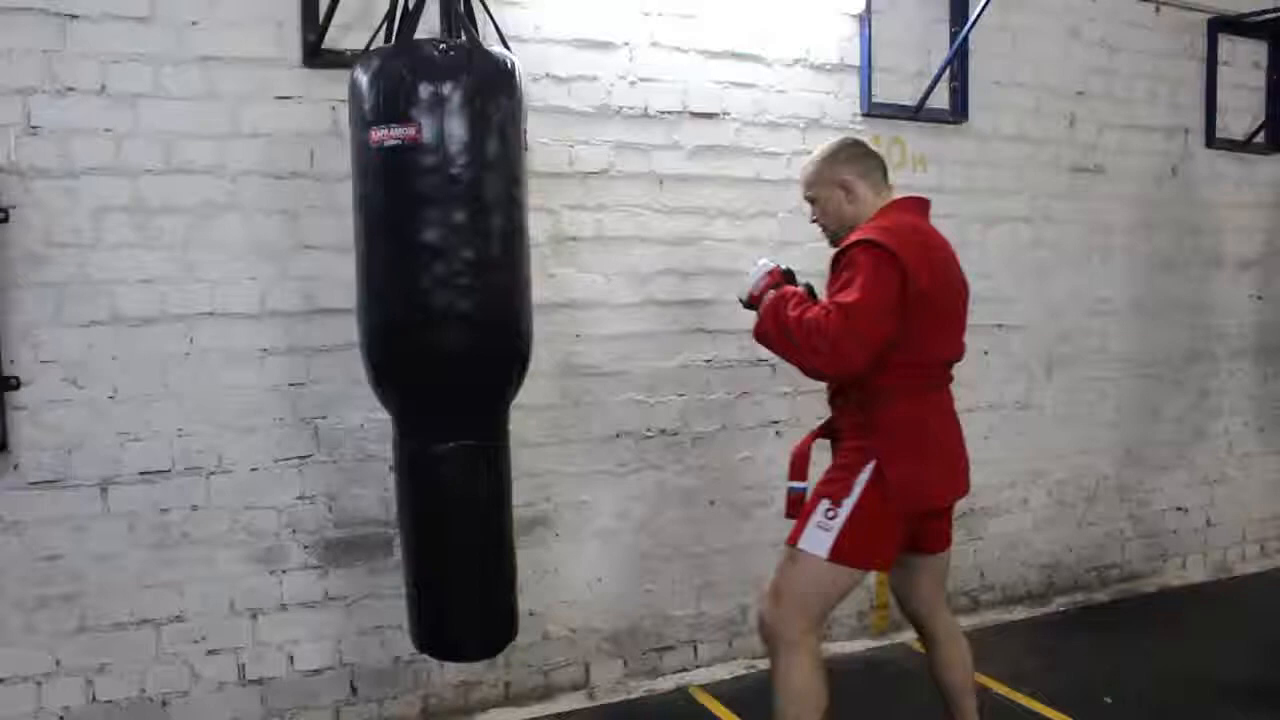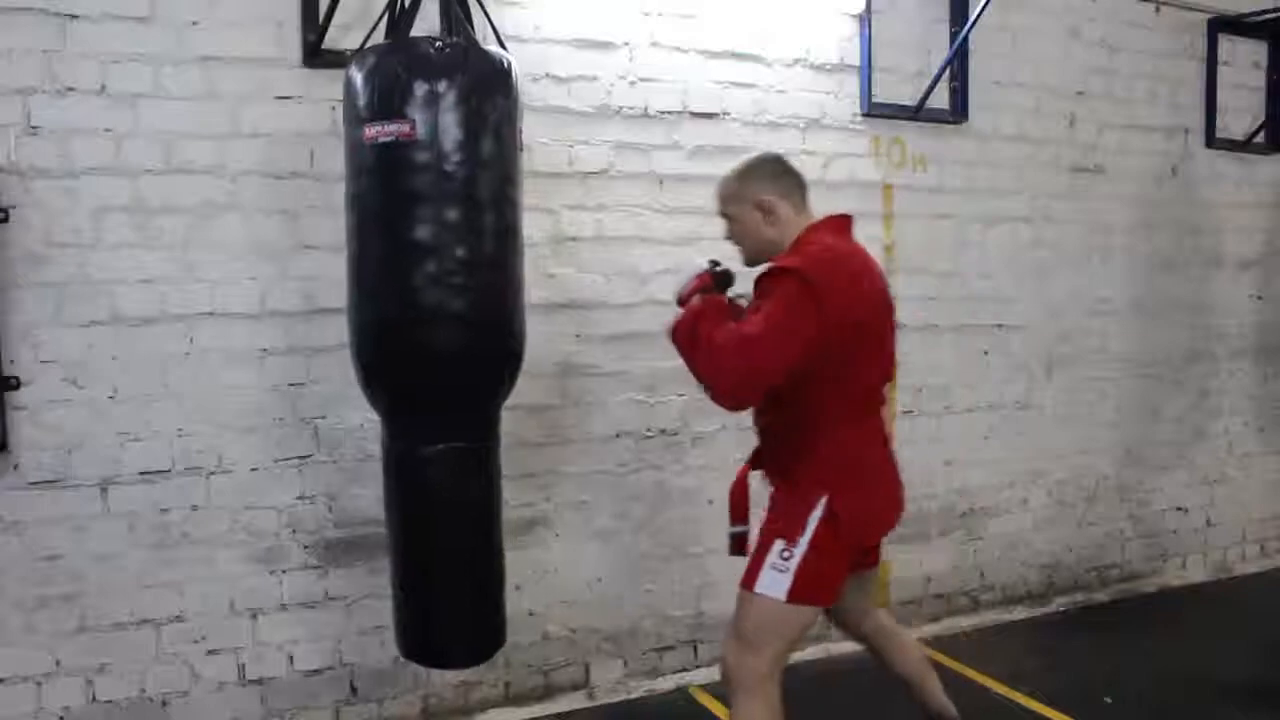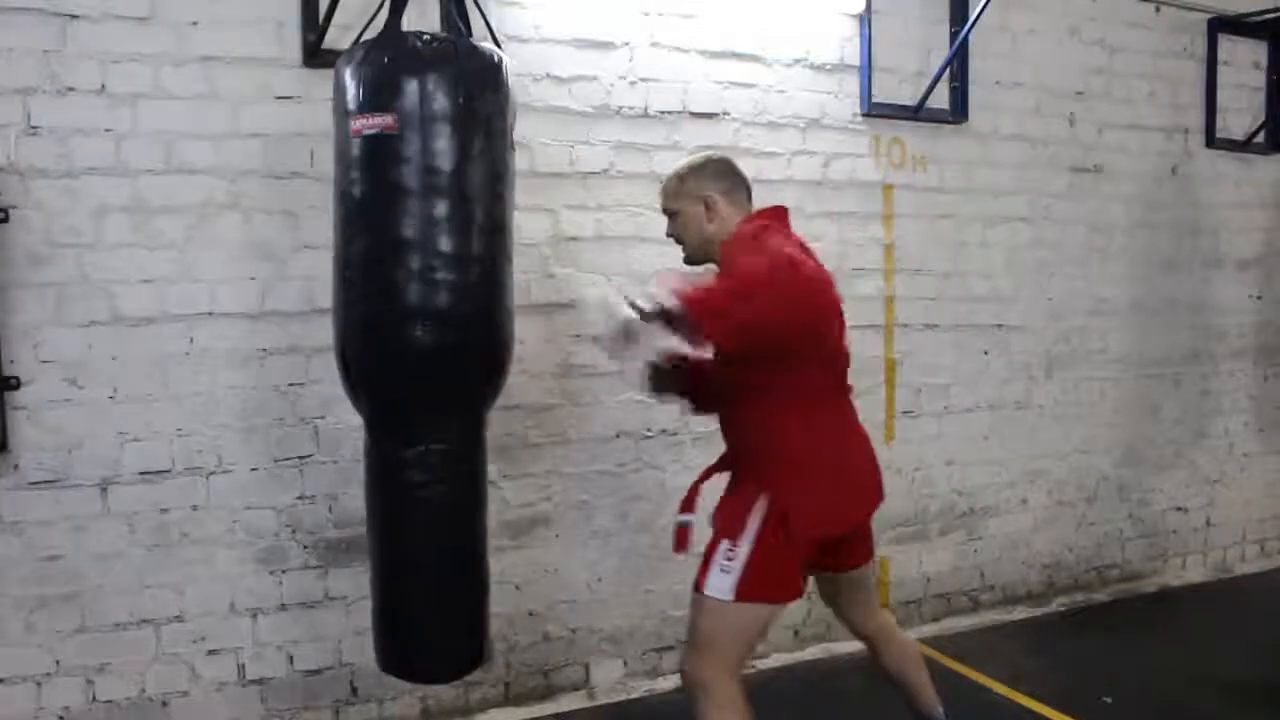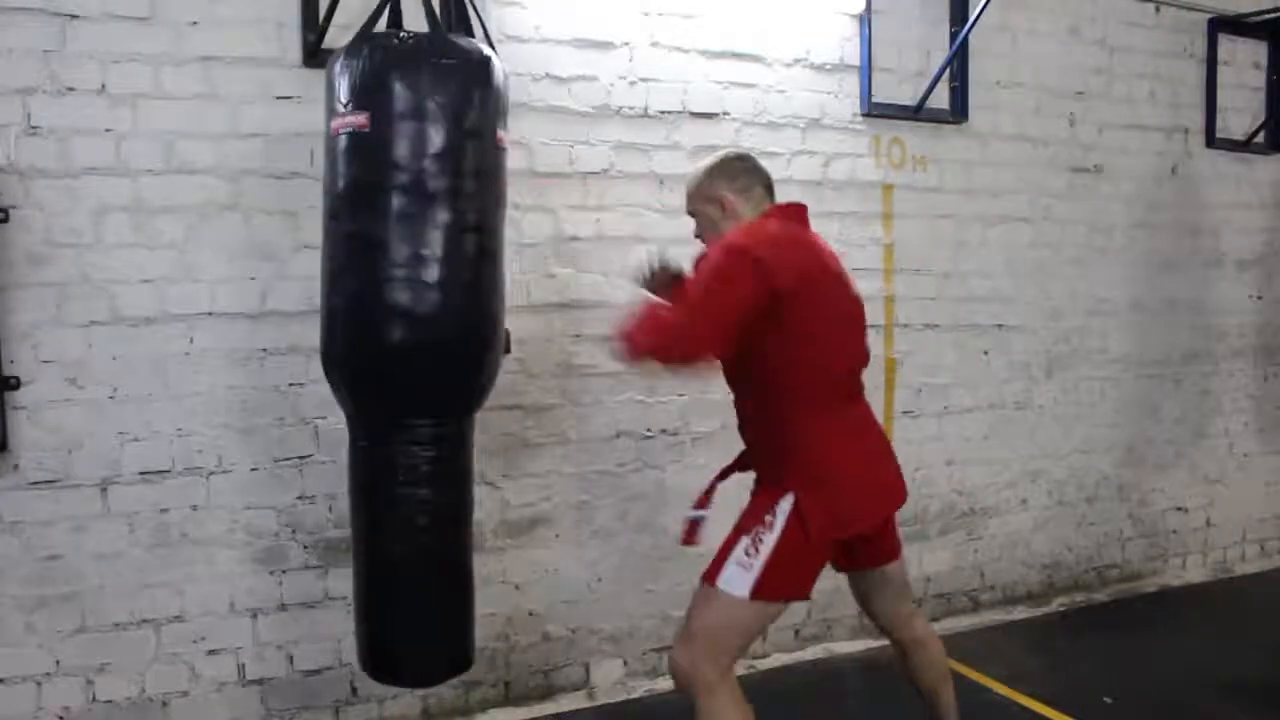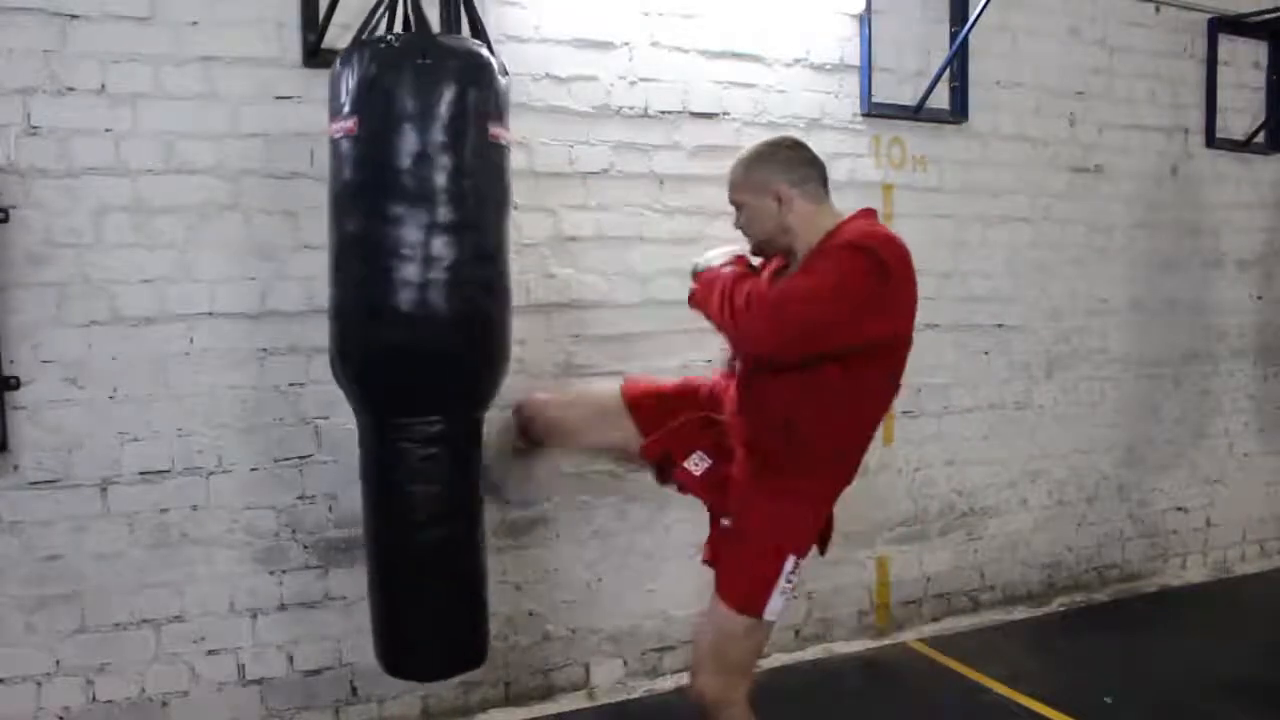
dt=0.3s
person 1, frame 1
left shoulder: (878, 246)
right shoulder: (930, 245)
left elbow: (832, 351)
left wrist: (772, 295)
right wrist: (808, 304)
left hip: (884, 458)
right hip: (927, 453)
left knee: (786, 621)
right knee: (927, 607)
person 1, frame 2
left shoulder: (804, 276)
right shoulder: (842, 262)
left elbow: (736, 377)
left wrist: (700, 303)
right wrist: (729, 314)
left hip: (826, 490)
right hip: (859, 476)
left knee: (748, 665)
right knee: (860, 616)
person 1, frame 3
left shoulder: (759, 257)
right shoulder: (767, 256)
left elbow: (731, 318)
left wrist: (671, 308)
right wrist: (687, 377)
left hip: (785, 489)
right hip: (819, 470)
left knee: (706, 671)
right knee: (864, 616)
person 1, frame 4
left shoulder: (747, 253)
right shoulder: (801, 253)
left elbow: (685, 337)
left wrist: (648, 323)
right wrist: (681, 292)
left hip: (808, 485)
right hip: (859, 464)
left knee: (697, 664)
right knee: (897, 615)
person 1, frame 5
left shoulder: (868, 259)
right shoulder: (793, 261)
left elbow: (764, 331)
left wrist: (721, 273)
left hip: (783, 485)
right hip: (726, 421)
right knee: (541, 415)
